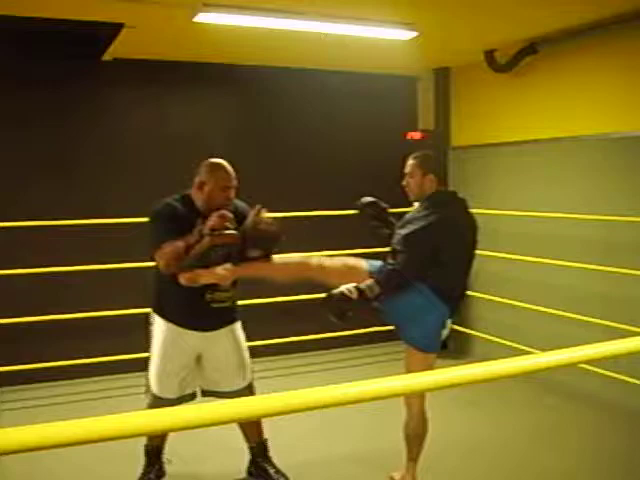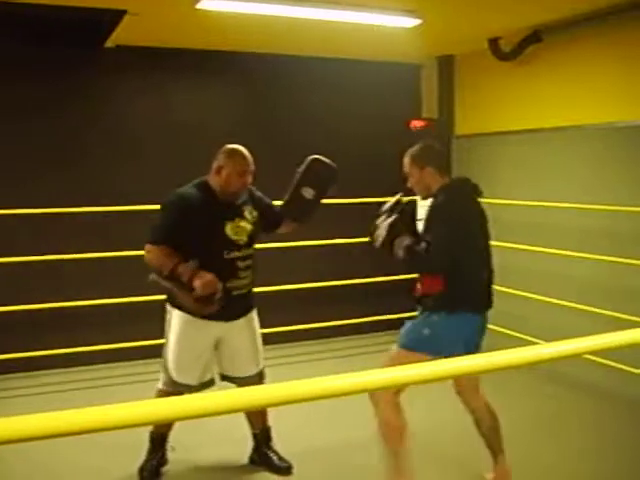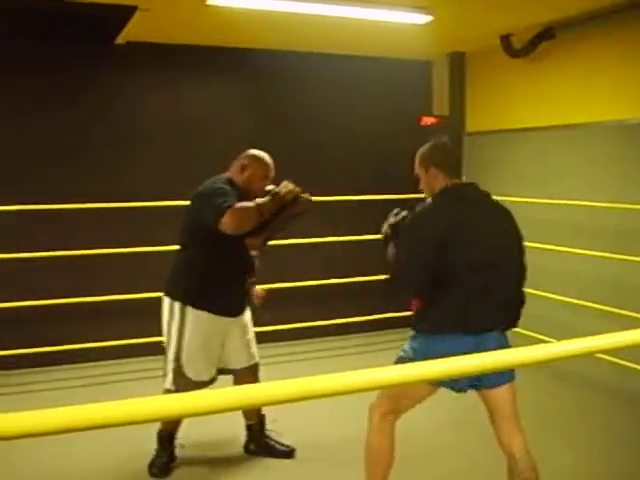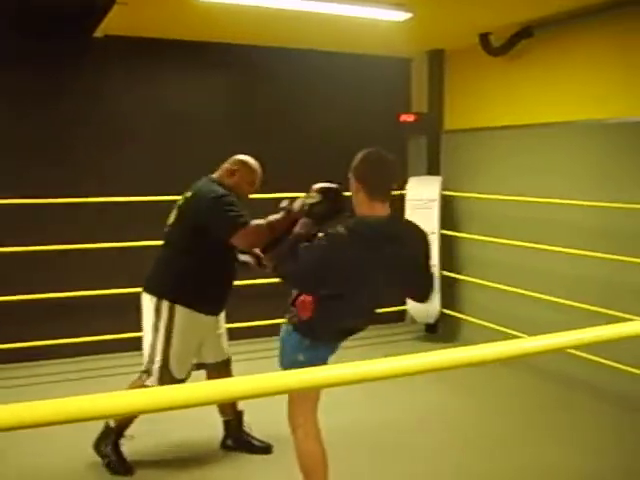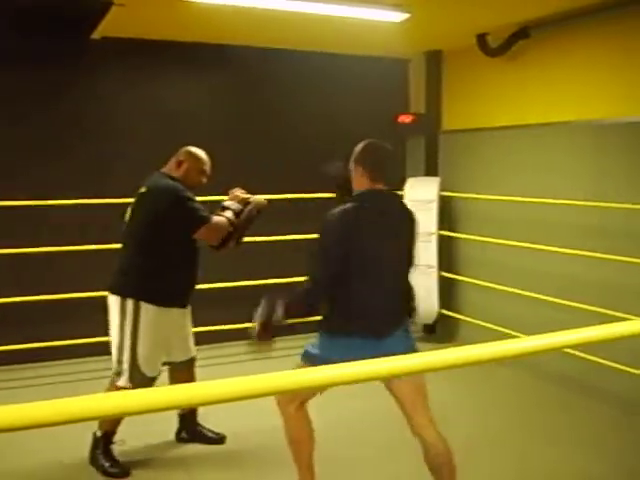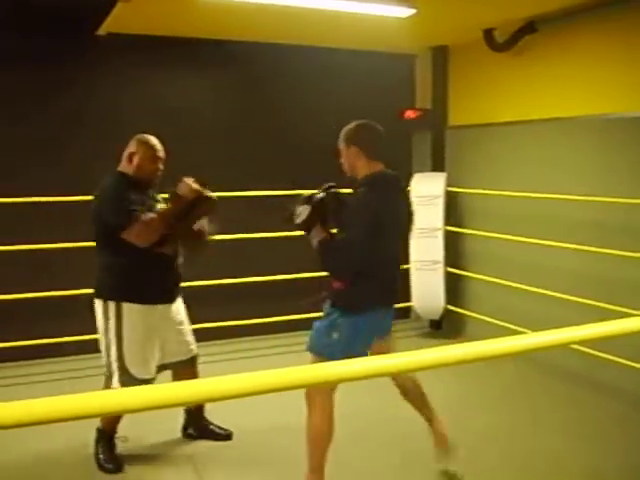
dt=0.7s
person 1, frame 1
left shoulder: (433, 213)
right shoulder: (461, 216)
left elbow: (409, 263)
left wrist: (365, 291)
right wrist: (387, 222)
left hip: (415, 295)
right hip: (437, 310)
left knee: (312, 265)
right knee: (415, 399)
left ankle: (230, 271)
person 1, frame 2
left shoulder: (446, 207)
right shoulder: (464, 204)
left elbow: (430, 262)
left wrist: (397, 238)
right wrist: (408, 234)
left hip: (447, 315)
right hip: (469, 313)
left knee: (383, 392)
right knee: (471, 396)
person 1, frame 3
left shoulder: (429, 218)
right shoulder: (499, 214)
left elbow: (408, 280)
right elbow: (515, 274)
left wrist: (396, 242)
left hip: (441, 336)
right hip: (491, 335)
left knee: (381, 414)
right knee: (511, 435)
person 1, frame 4
left shoulder: (341, 245)
right shoulder: (411, 238)
left elbow: (288, 267)
right elbow: (420, 291)
left wrist: (303, 226)
left hip: (315, 332)
right hip: (344, 321)
left knee: (302, 420)
person 1, frame 5
left shoulder: (344, 220)
right shoulder: (403, 218)
left elbow: (320, 286)
left wrist: (279, 309)
left hip: (347, 336)
right hip: (394, 333)
left knee: (291, 401)
right knee: (425, 427)
person 1, frame 6
left shoulder: (367, 200)
right shoulder: (393, 193)
left elbow: (343, 264)
left wrist: (315, 231)
right wrist: (341, 215)
left hip: (353, 310)
right hip: (379, 303)
left knee: (318, 396)
right knee: (395, 368)
right ankle: (438, 433)
person 2, frame 1
left shoulder: (239, 212)
right shoulder: (169, 211)
left elbow: (259, 262)
right elbow: (166, 261)
left wrist: (260, 236)
right wrist: (202, 233)
left hip: (223, 322)
right hip: (175, 323)
left knee: (242, 390)
right knee: (163, 396)
person 2, frame 2
left shoulder: (250, 199)
right shoulder: (185, 202)
left elbow: (284, 223)
right elbow: (153, 252)
left wrist: (306, 192)
right wrist: (191, 275)
left hip: (240, 310)
right hip: (196, 311)
left knee: (252, 378)
right knee: (176, 383)
left ankle: (262, 447)
right ankle: (156, 451)
person 2, frame 3
left shoulder: (243, 198)
right shoulder: (215, 191)
right elbow: (234, 222)
left wrist: (250, 285)
right wrist: (275, 199)
left hip: (233, 304)
right hip: (194, 304)
left knee: (247, 368)
right knee: (183, 380)
left ankle: (256, 436)
right ankle: (165, 446)
person 2, frame 4
left shoulder: (208, 195)
right shoulder: (214, 198)
right elbow: (246, 237)
left wrist: (263, 233)
right wrist: (287, 217)
left hip: (203, 301)
right hip: (173, 301)
left knee: (220, 366)
right knee: (159, 376)
left ankle: (234, 432)
right ankle: (110, 438)
person 2, frame 5
left shoulder: (163, 191)
right shoulder: (169, 193)
left elbow: (201, 230)
right elbow: (212, 233)
left wrist: (231, 208)
right wrist: (233, 207)
left hip: (170, 298)
right hip: (140, 299)
left knee: (183, 361)
right knee: (131, 376)
left ankle: (188, 425)
right ankle: (100, 446)
person 2, frame 6
left shoulder: (143, 191)
right shoulder: (115, 193)
right elbow: (143, 236)
left wrist: (189, 233)
right wrist: (179, 203)
left hip: (164, 297)
right hip: (125, 301)
left knee: (185, 358)
right knee: (125, 377)
left ankle: (195, 421)
right ankle: (104, 440)
